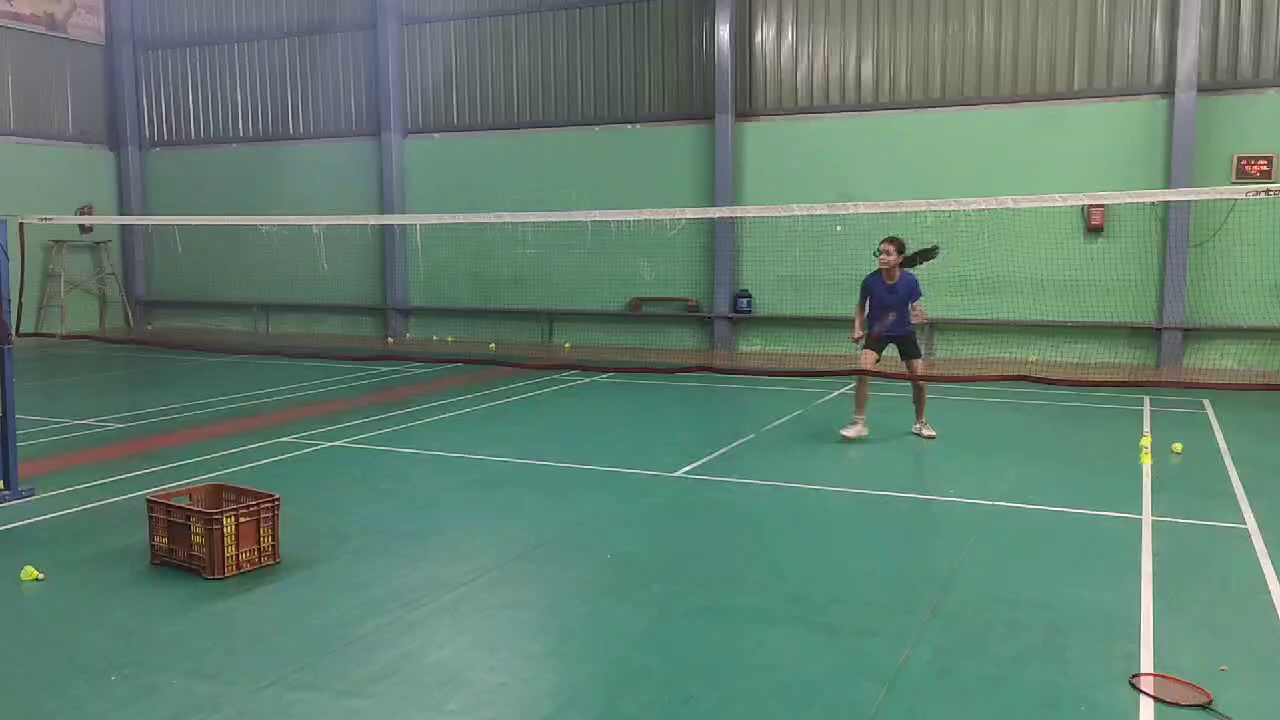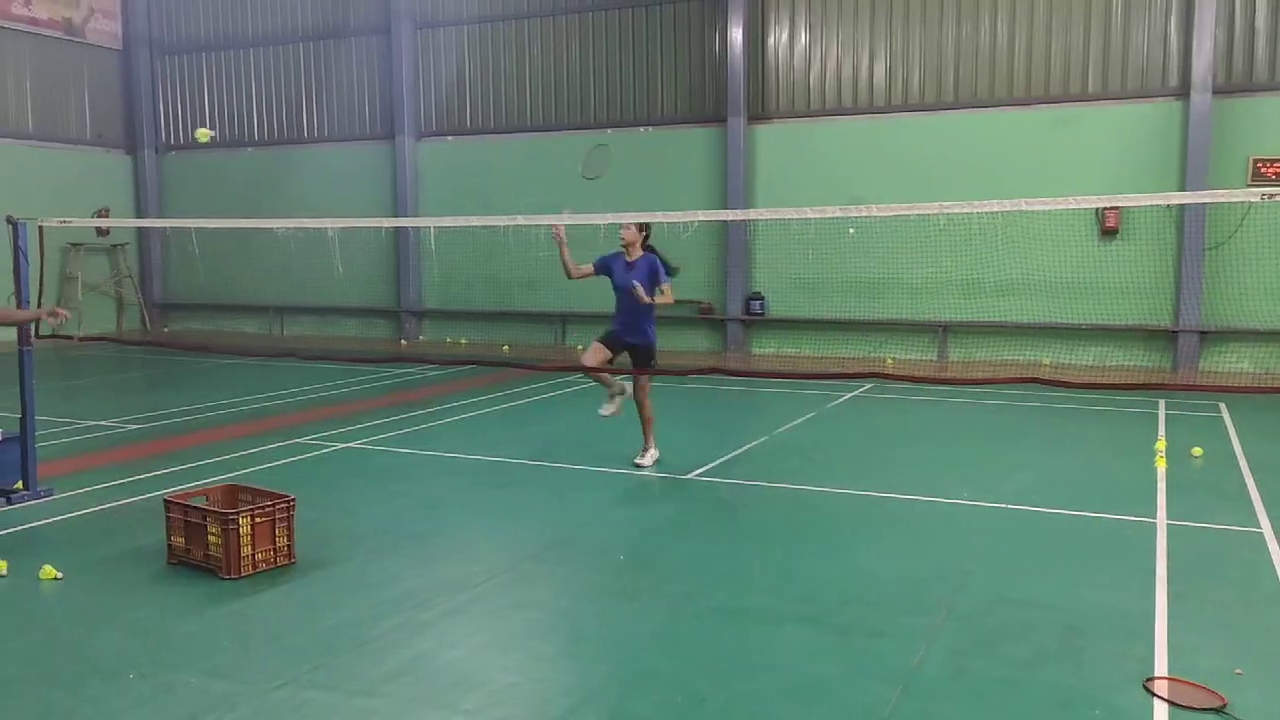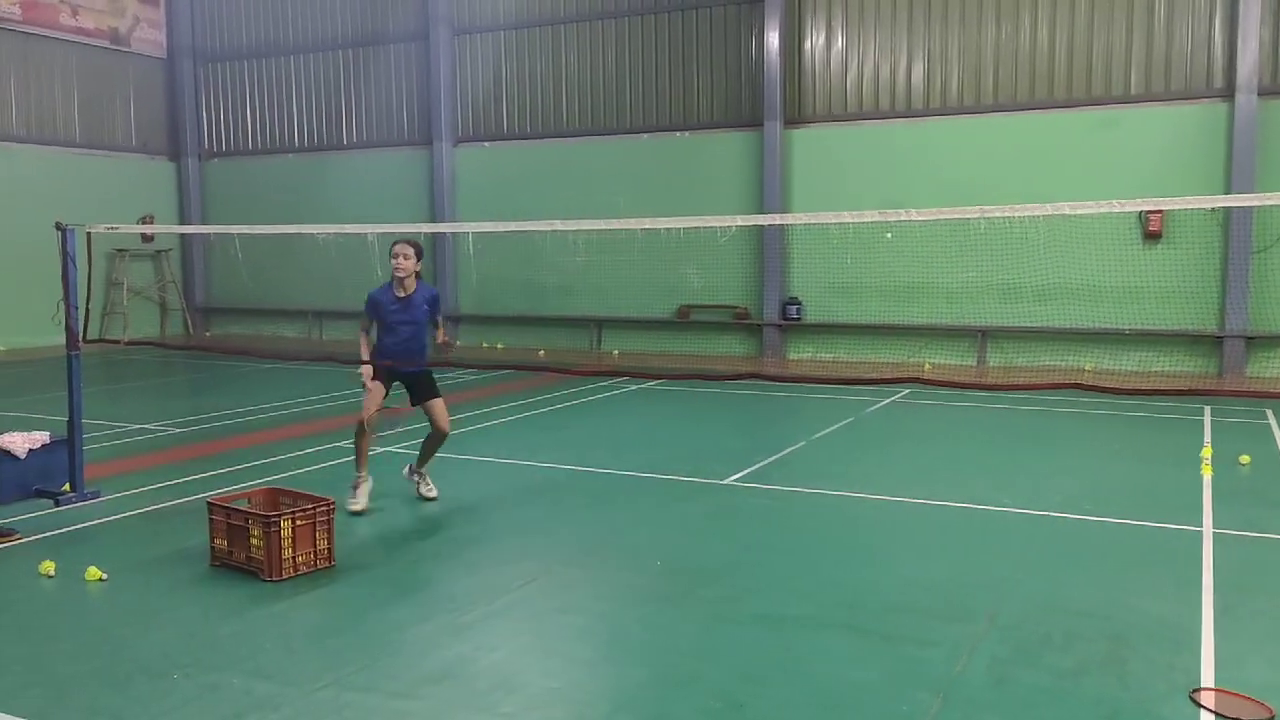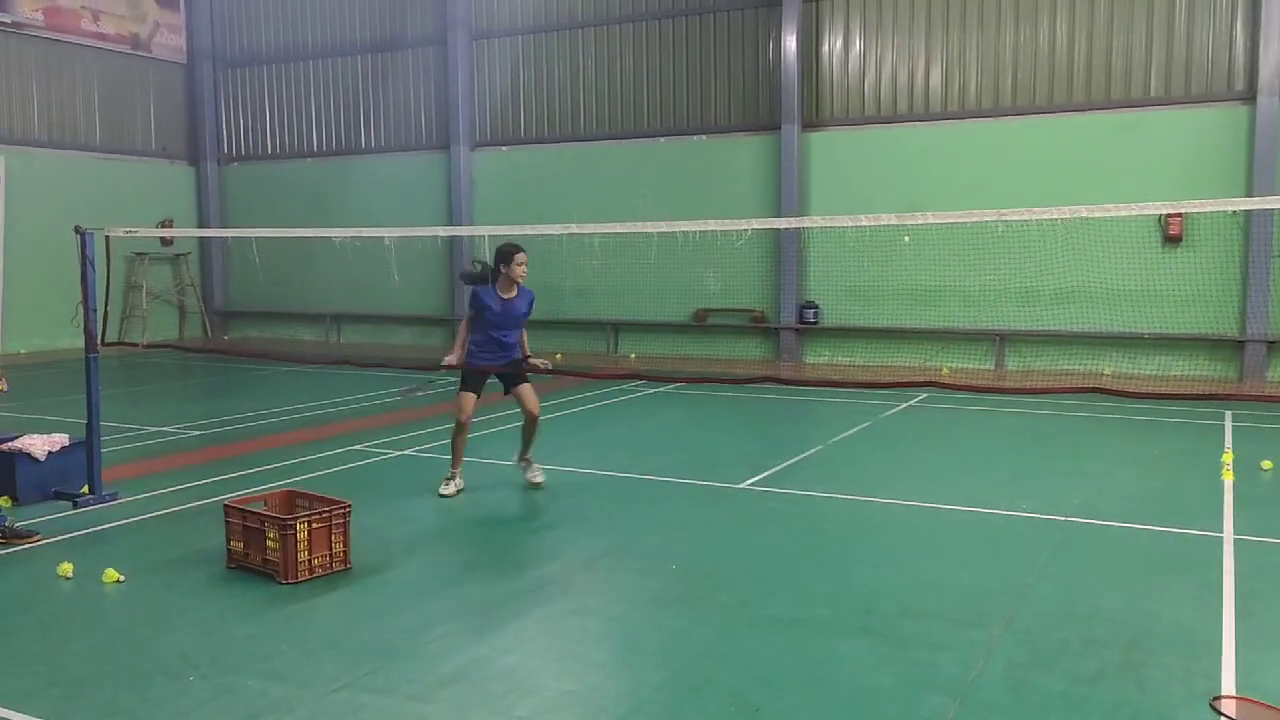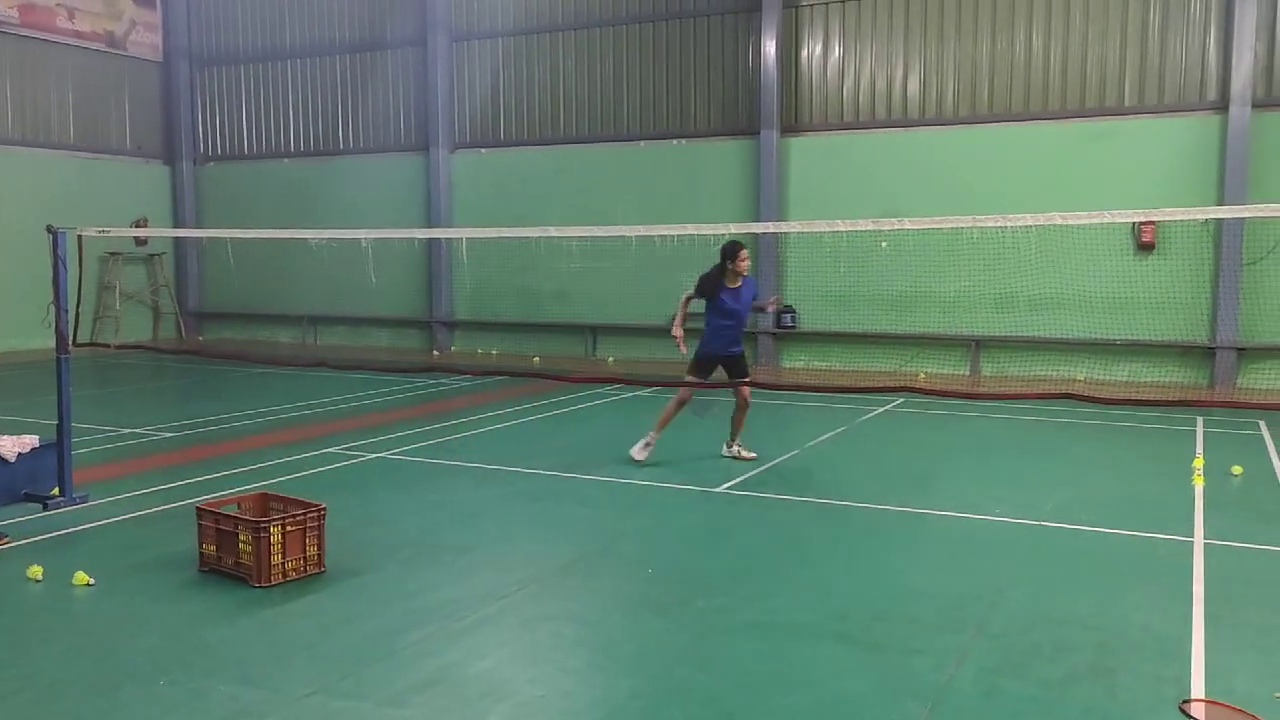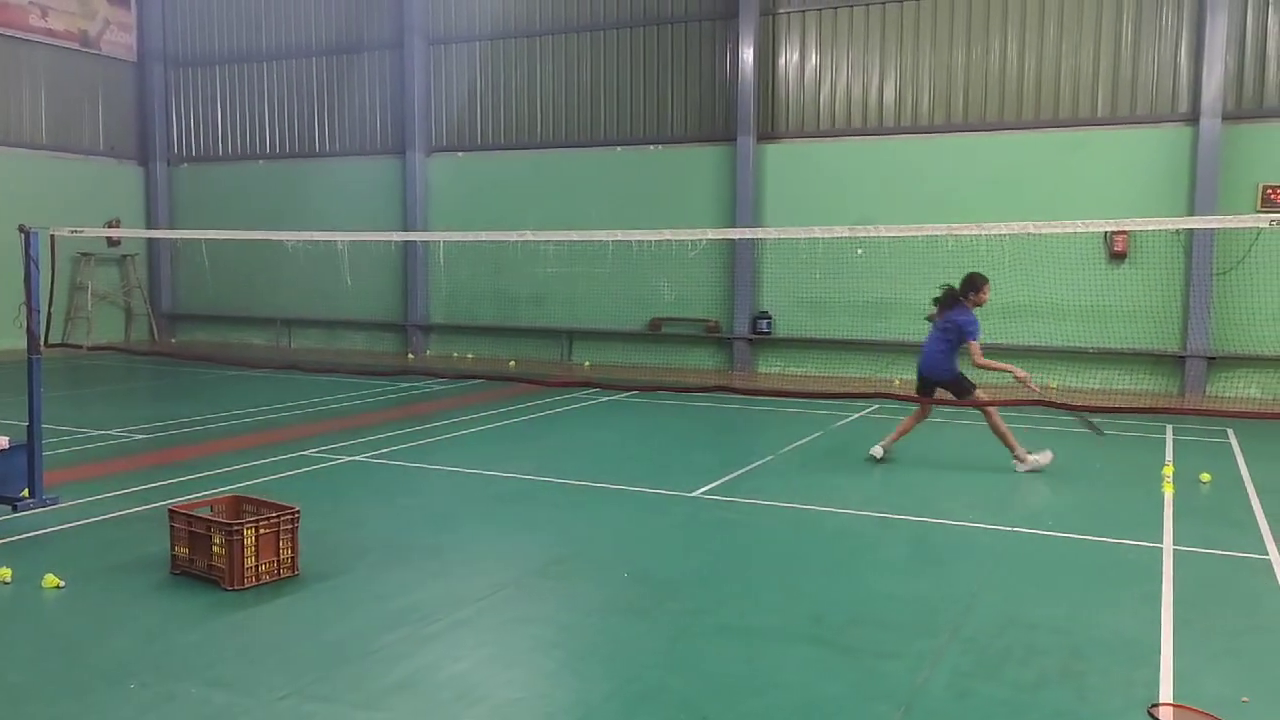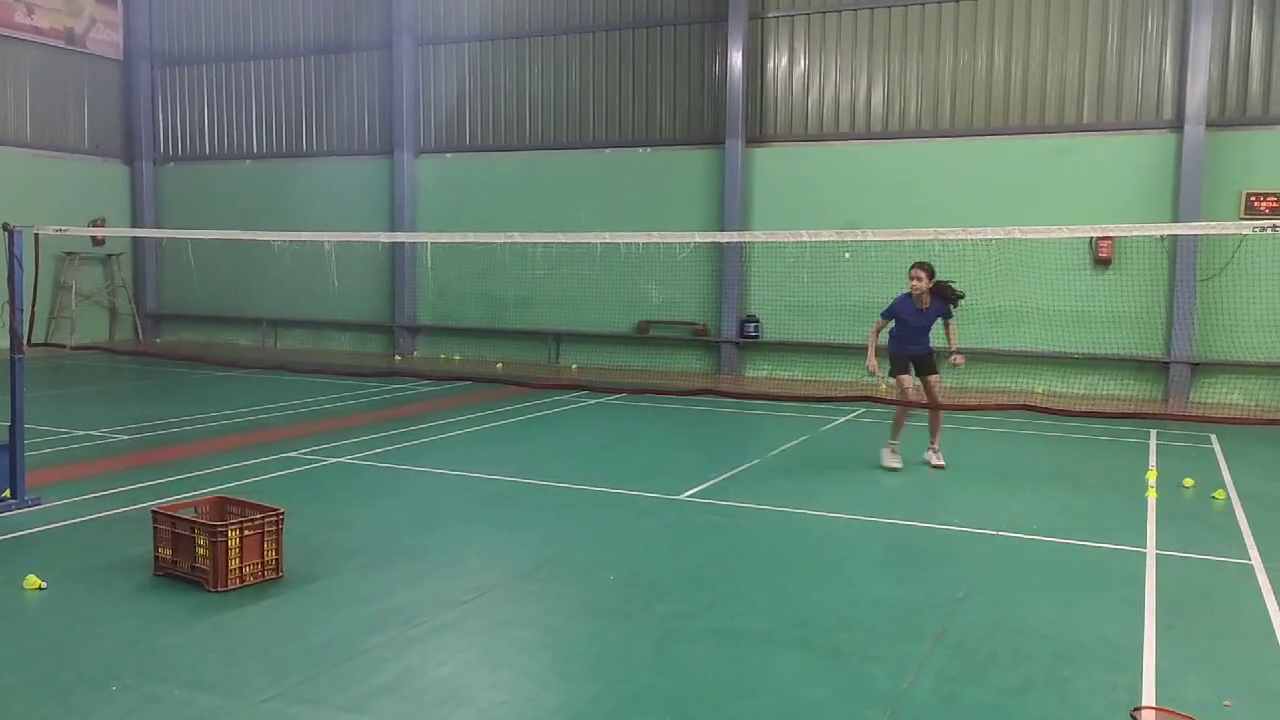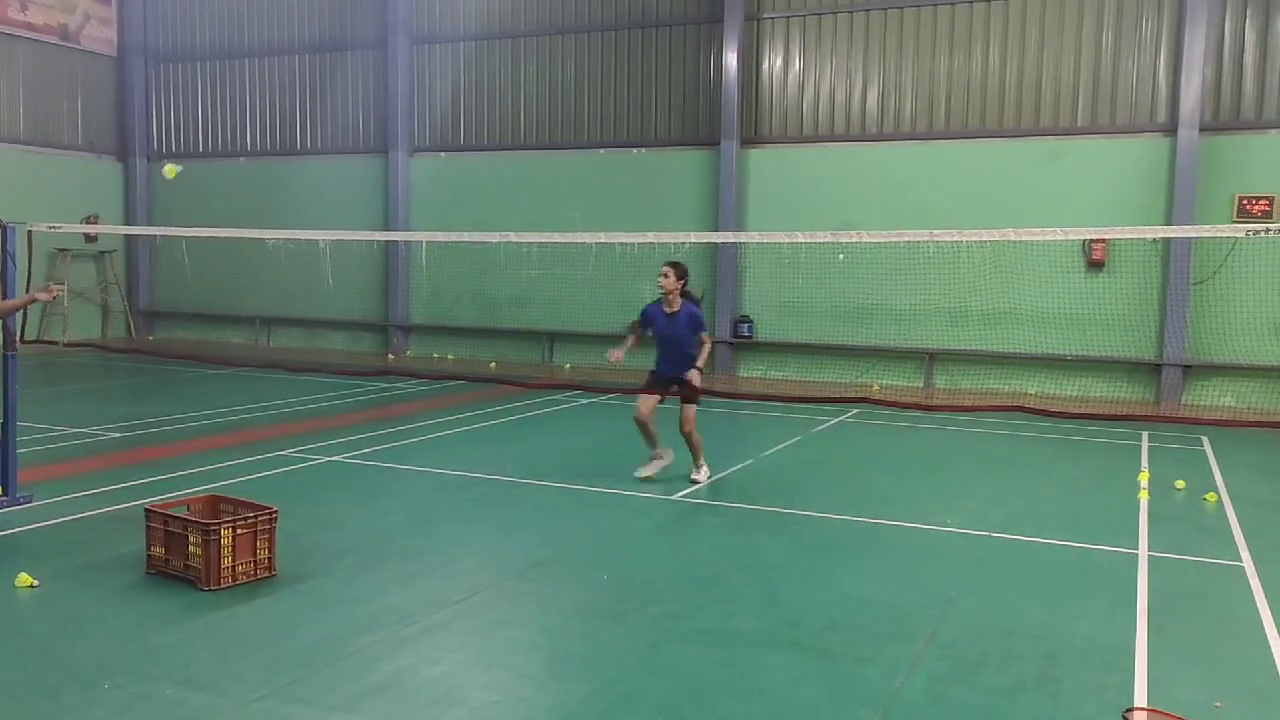
dt=0.7s
person 1, frame 1
left shoulder: (910, 280)
right shoulder: (871, 280)
left elbow: (918, 310)
right elbow: (861, 307)
left wrist: (918, 317)
right wrist: (858, 329)
left hip: (903, 332)
right hip: (878, 331)
left knee: (918, 379)
right knee: (863, 372)
left ankle: (920, 422)
right ankle: (859, 422)
person 1, frame 2
left shoulder: (652, 262)
right shoulder: (611, 260)
left elbow: (668, 298)
right elbow: (573, 273)
left wrist: (649, 300)
right wrist: (562, 244)
left hip: (643, 337)
right hip: (617, 331)
left knee: (641, 397)
right knee: (586, 363)
left ankle: (650, 448)
right ankle: (617, 388)
person 1, frame 3
left shoulder: (430, 295)
right shoulder: (377, 296)
left elbow: (438, 326)
right elbow: (364, 333)
left wrist: (443, 342)
right wrist: (365, 365)
left hip: (417, 369)
right hip: (383, 366)
left knee: (442, 428)
right knee: (364, 419)
left ankle: (418, 471)
right ankle: (361, 480)
person 1, frame 4
left shoulder: (527, 297)
right shoulder: (481, 293)
right elbow: (468, 321)
left wrist: (528, 358)
right wrist: (456, 352)
left hip: (511, 361)
right hip: (478, 360)
left knee: (533, 412)
right knee: (462, 419)
left ankle: (525, 459)
right ankle: (455, 474)
person 1, frame 5
left shoulder: (750, 284)
right shoulder: (711, 287)
right elbow: (687, 298)
left wrist: (765, 308)
right wrist: (677, 326)
left hip: (735, 350)
right hip: (709, 350)
left knee: (744, 399)
right knee: (683, 397)
left ankle: (732, 444)
right ankle: (649, 440)
person 1, frame 6
left shoulder: (949, 306)
right shoulder: (969, 320)
left elbow: (933, 318)
right elbow: (978, 361)
right wrist: (1013, 370)
left hip: (925, 366)
right hip: (943, 370)
left knee: (922, 412)
right knee: (988, 407)
left ankle: (882, 446)
right ankle: (1021, 457)
person 1, frame 7
left shoulder: (941, 303)
right shoulder: (901, 303)
left elbow: (949, 326)
right elbow: (876, 329)
left wrist: (954, 351)
right wrist: (871, 356)
left hip: (923, 351)
right hip: (900, 351)
left knee: (935, 401)
right knee: (907, 396)
left ankle: (933, 449)
right ankle: (892, 447)
person 1, frame 8
left shoulder: (692, 313)
right shoulder: (650, 310)
left elbow: (706, 344)
right elbow: (636, 331)
left wrist: (697, 369)
right wrist: (622, 350)
left hip: (688, 373)
right hip: (662, 372)
left knee: (687, 429)
right knee: (640, 415)
left ankle: (700, 466)
right ankle: (659, 454)
